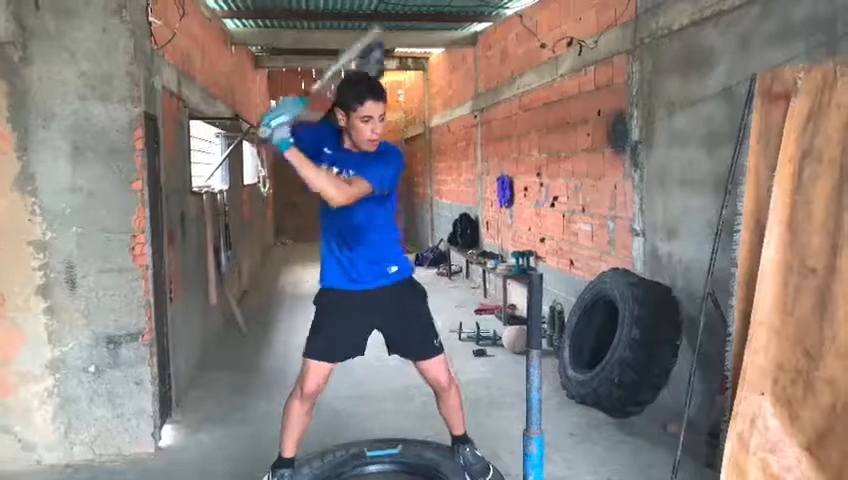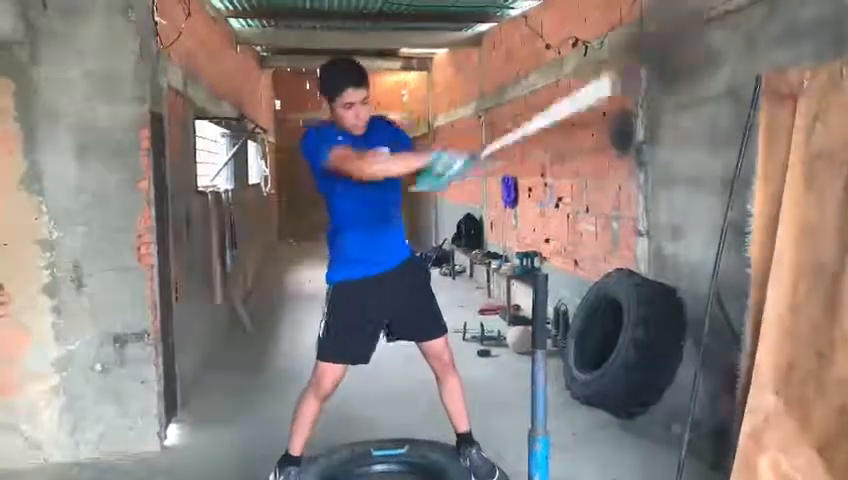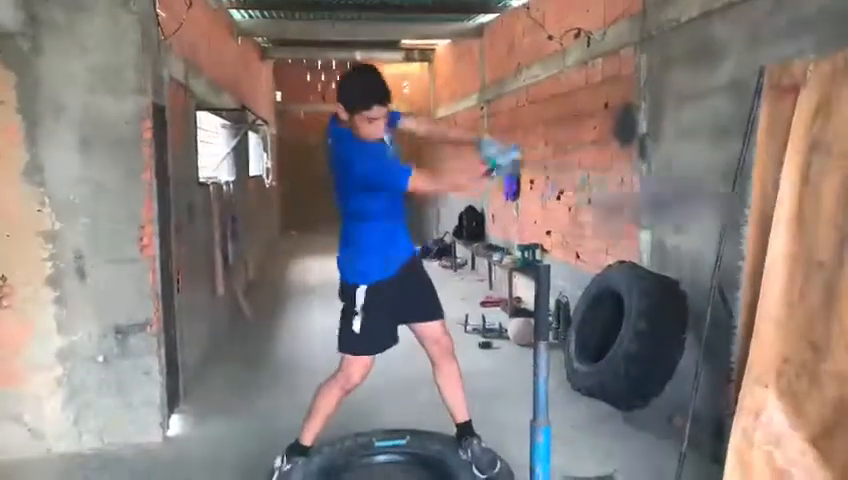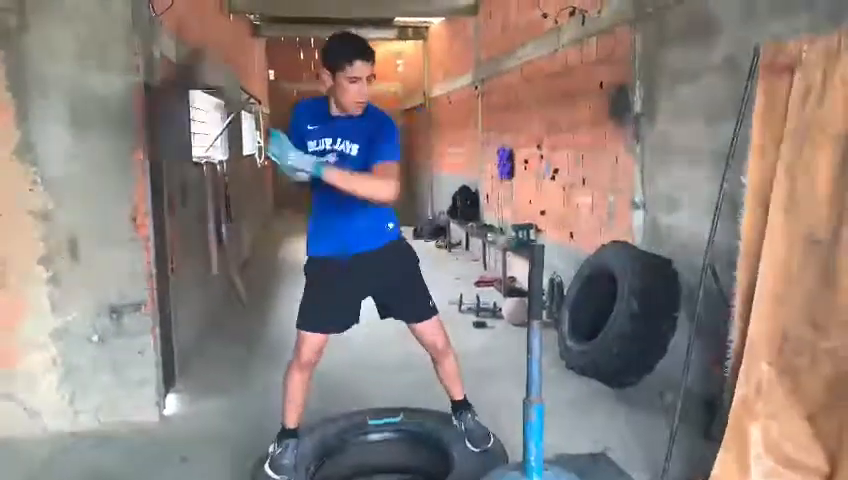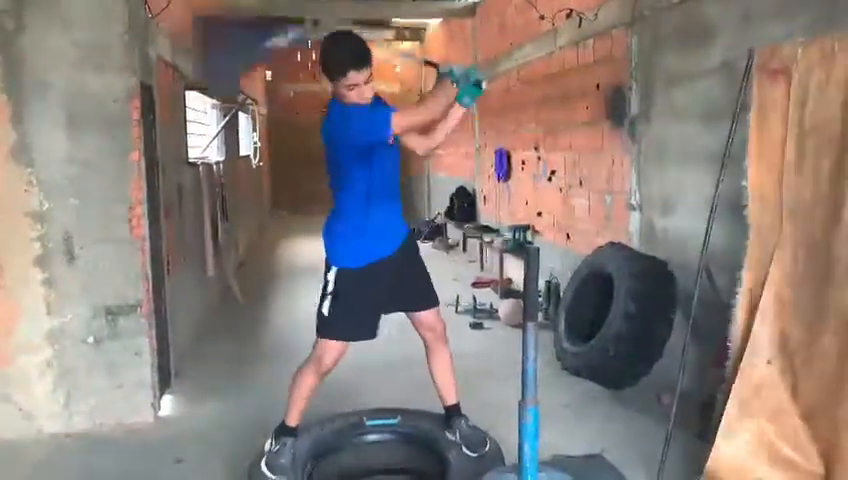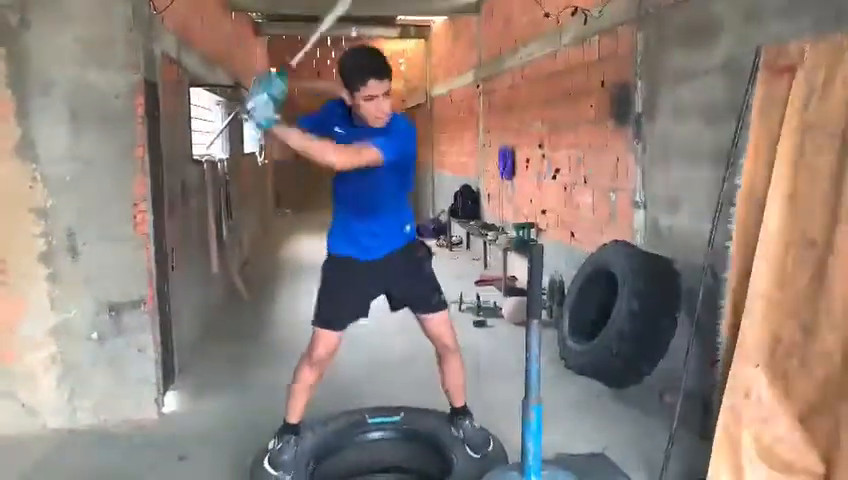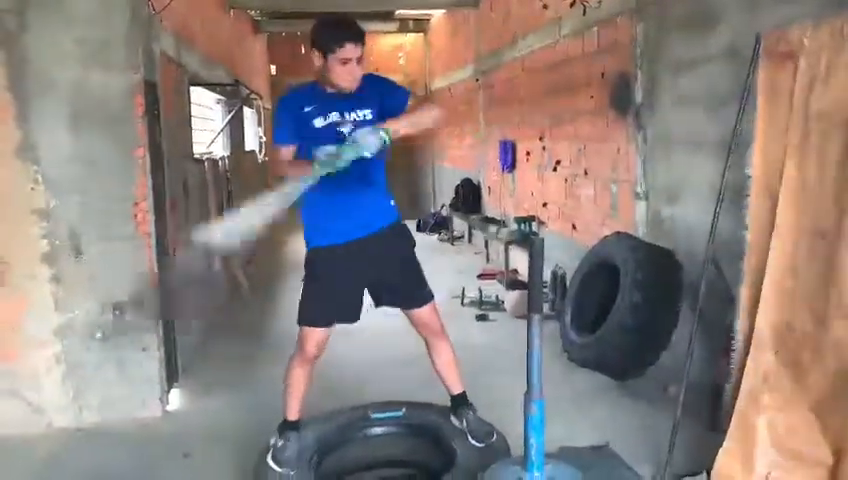
dt=0.7s
person 1, frame 1
left shoulder: (389, 158)
right shoulder: (321, 137)
left elbow: (339, 195)
right elbow: (271, 134)
left wrist: (289, 147)
left hip: (394, 285)
right hip: (341, 290)
left knee: (441, 378)
right knee: (309, 385)
left ankle: (463, 446)
person 1, frame 2
left shoulder: (385, 130)
right shoulder: (318, 138)
left elbow: (418, 178)
right elbow: (359, 167)
left wrist: (433, 168)
right wrist: (431, 158)
left hip: (402, 266)
right hip: (352, 278)
left knee: (443, 360)
right knee: (323, 382)
left ankle: (467, 445)
person 1, frame 3
left shoulder: (359, 125)
right shoulder: (351, 156)
left elbow: (423, 127)
right elbow: (430, 185)
left wrist: (478, 141)
right wrist: (484, 168)
left hip: (402, 259)
right hip: (367, 273)
left knee: (441, 347)
right knee: (352, 374)
left ankle: (467, 437)
person 1, frame 4
left shoulder: (380, 125)
right shoulder: (307, 114)
left elbow: (387, 191)
right elbow: (294, 165)
left wrist: (324, 168)
right wrist: (290, 162)
left hip: (384, 249)
right hip: (330, 256)
left knee: (437, 342)
right knee: (306, 354)
left ankle: (463, 411)
right ankle: (287, 437)
person 1, frame 5
left shoulder: (368, 105)
right shoulder: (345, 119)
left elbow: (422, 144)
right elbow: (422, 114)
left wrist: (463, 102)
right wrist: (449, 84)
left hip: (396, 242)
right hip: (353, 257)
left knee: (435, 330)
right knee: (325, 357)
left ankle: (454, 418)
right ankle: (285, 435)
person 1, frame 6
left shoulder: (400, 131)
right shoulder: (333, 116)
left elbow: (340, 159)
right elbow: (302, 142)
left wrist: (276, 126)
right wrist: (278, 119)
left hip: (403, 248)
right hip: (351, 256)
left knee: (447, 340)
right knee: (321, 351)
left ankle: (461, 416)
right ankle: (288, 434)
person 1, frame 7
left shoulder: (375, 88)
right shoulder: (293, 105)
left elbow: (431, 114)
right elbow: (285, 169)
left wrist: (382, 133)
right wrist: (320, 163)
left hip: (384, 233)
right hip: (330, 245)
left knee: (431, 325)
right knee: (310, 347)
left ankle: (461, 407)
right ankle: (289, 431)
